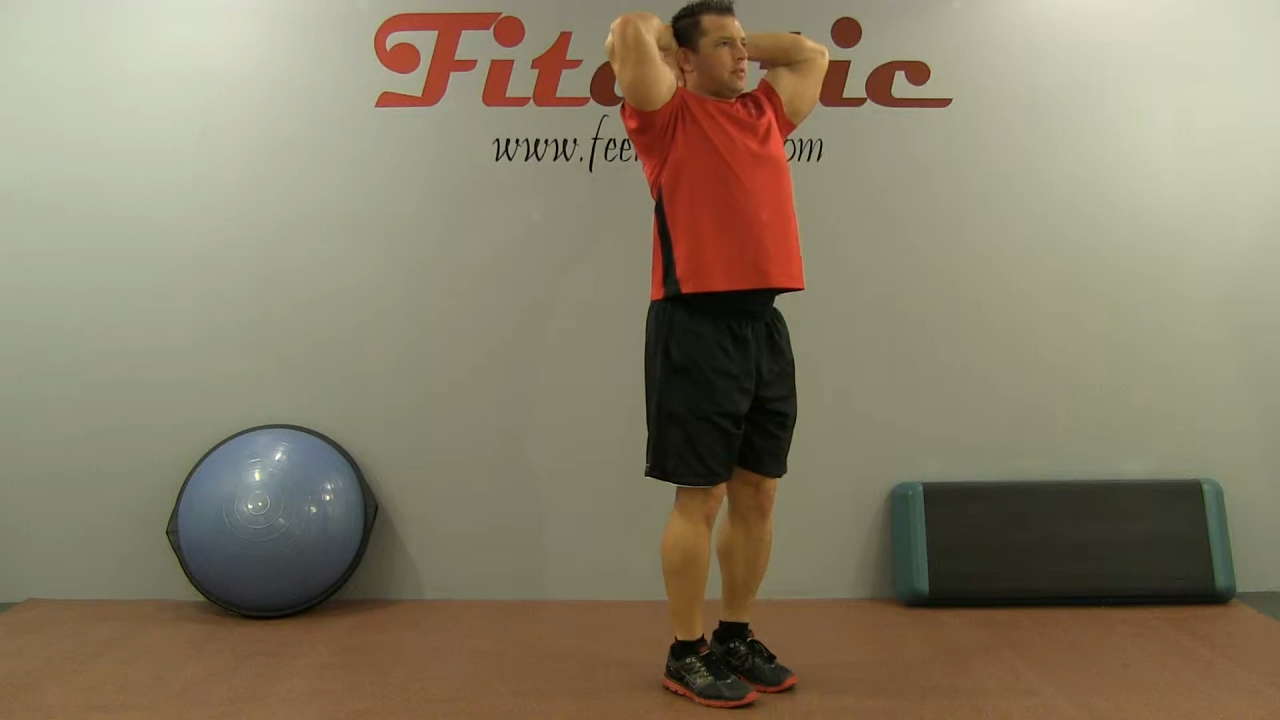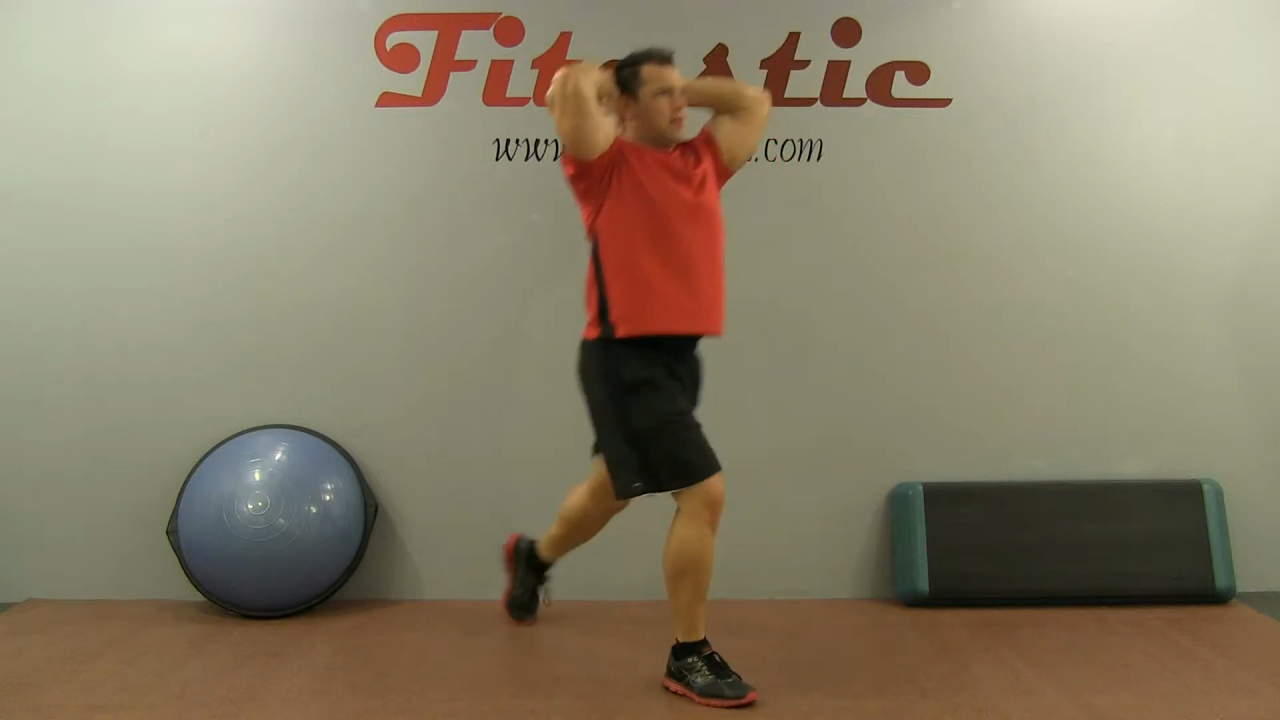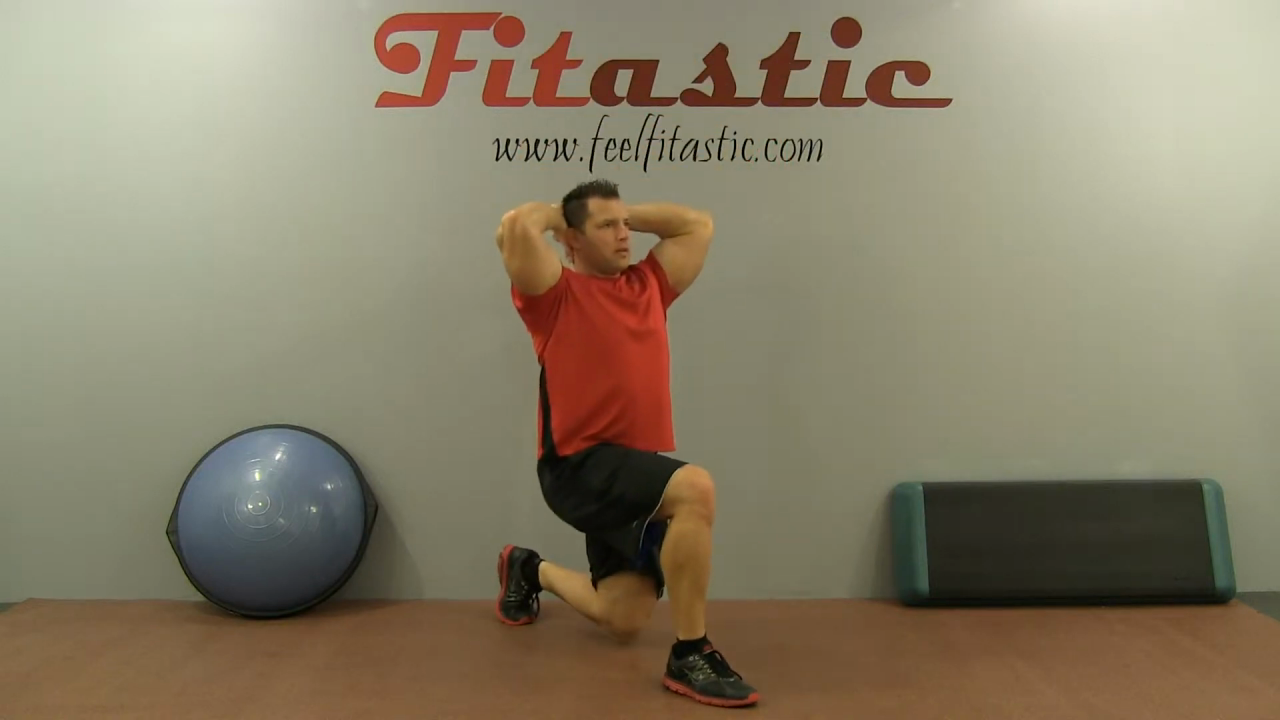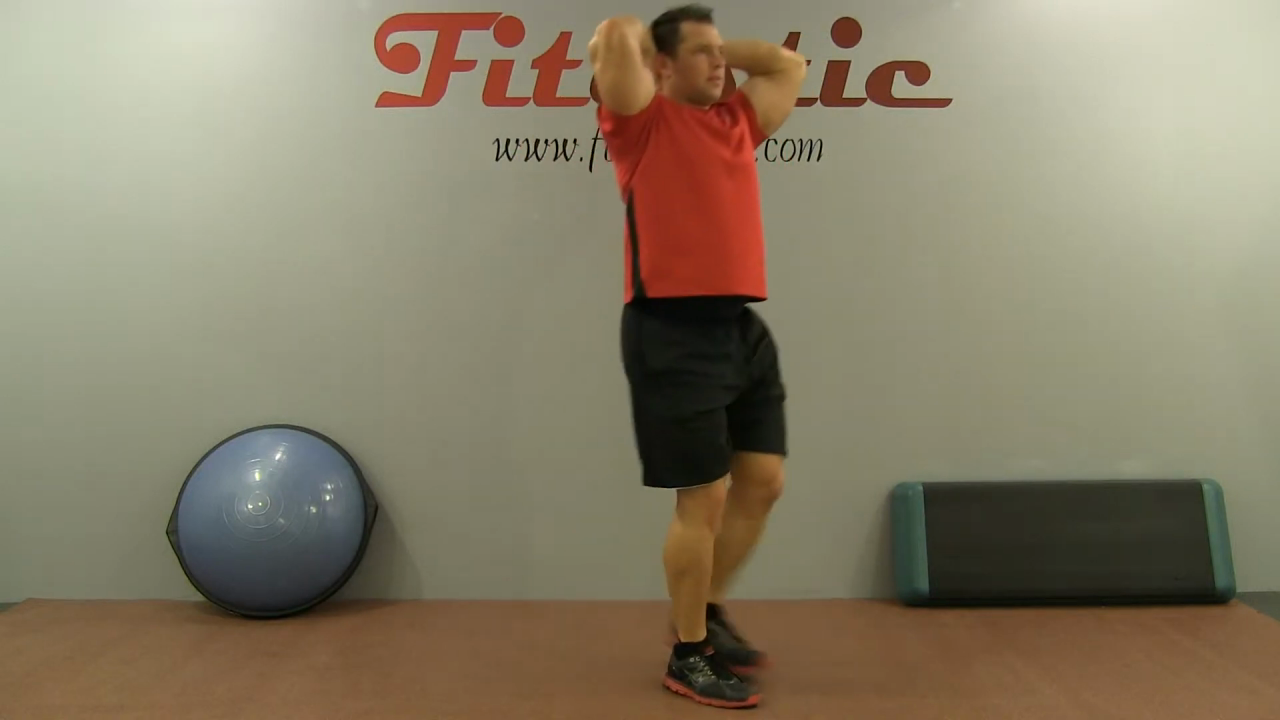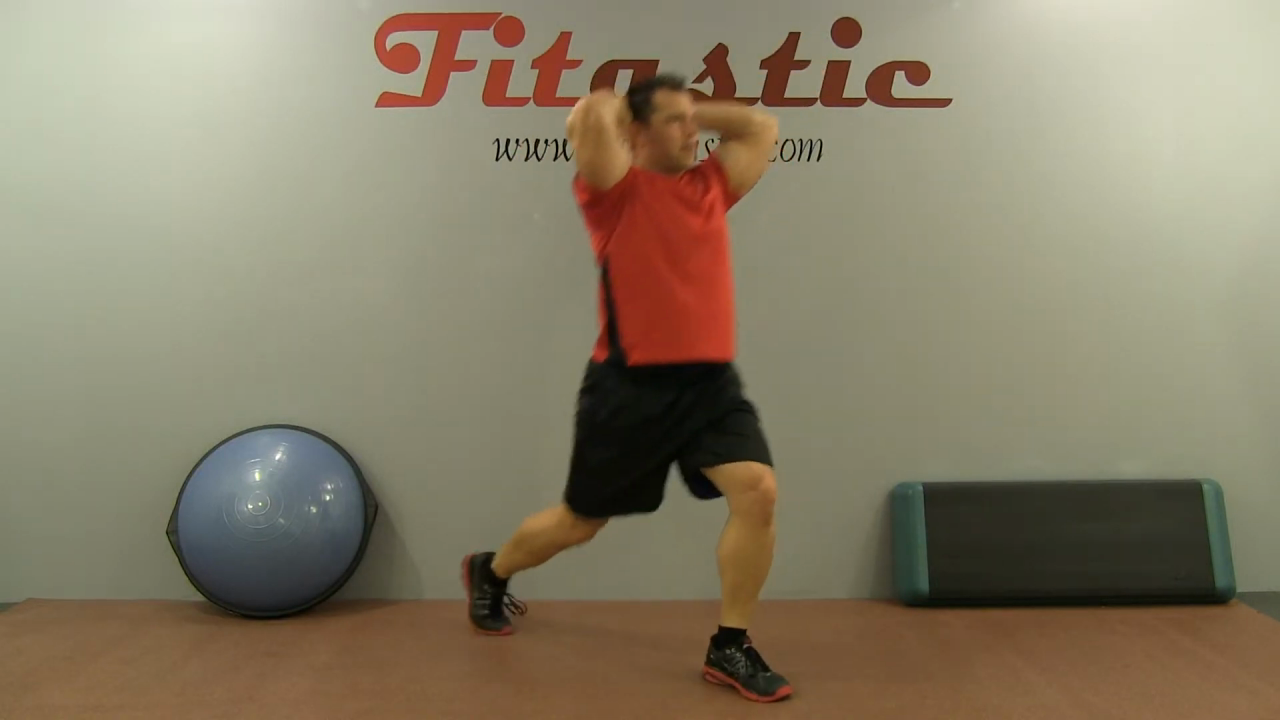
dt=1s
person 1, frame 1
left shoulder: (765, 112)
right shoulder: (669, 117)
left hip: (763, 324)
right hip: (696, 326)
left knee: (756, 496)
right knee: (699, 497)
left ankle: (735, 640)
right ankle: (686, 655)
person 1, frame 2
left shoulder: (701, 162)
right shoulder: (608, 164)
left elbow: (754, 103)
right elbow: (568, 89)
left wrist: (682, 86)
right wrist: (609, 81)
left hip: (678, 354)
right hip: (624, 356)
left knee: (614, 485)
right knee: (704, 493)
left ankle: (531, 556)
right ankle: (689, 658)
person 1, frame 3
left shoulder: (648, 286)
right shoulder: (556, 294)
left elbow: (699, 224)
right elbow: (516, 227)
left wrist: (625, 213)
right wrist: (557, 214)
left hip: (633, 464)
right hip: (578, 464)
left knee: (624, 620)
right knee: (694, 488)
left ankle: (529, 570)
right ankle: (690, 656)
person 1, frame 4
left shoulder: (738, 121)
right shoulder: (643, 122)
left elbow: (790, 66)
left hip: (742, 325)
right hip: (671, 330)
left knee: (763, 482)
right knee: (704, 499)
left ankle: (710, 613)
right ankle: (688, 656)
person 1, frame 5
left shoulder: (711, 186)
right shoulder: (617, 189)
left elbow: (763, 129)
right elbow: (588, 118)
left wrist: (694, 110)
right wrist: (617, 107)
left hip: (709, 377)
right hip: (631, 382)
left knee: (759, 492)
right knee: (581, 520)
left ankle: (730, 648)
right ankle: (488, 571)
